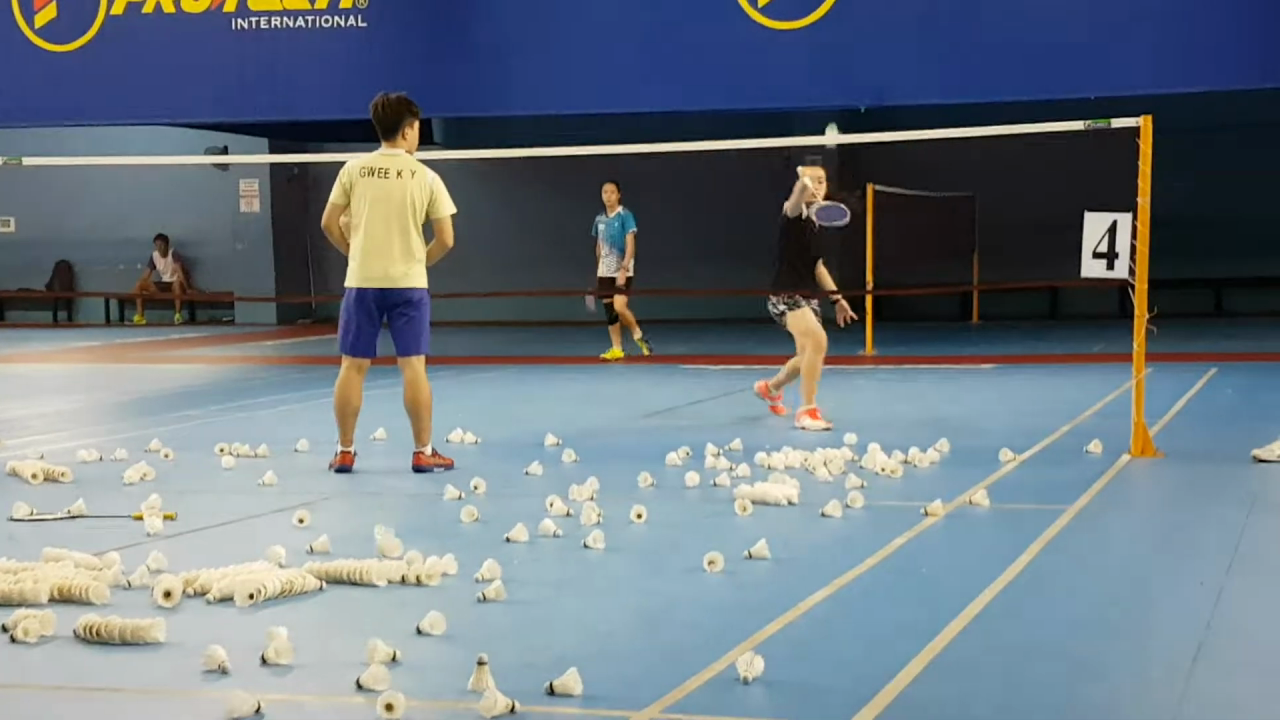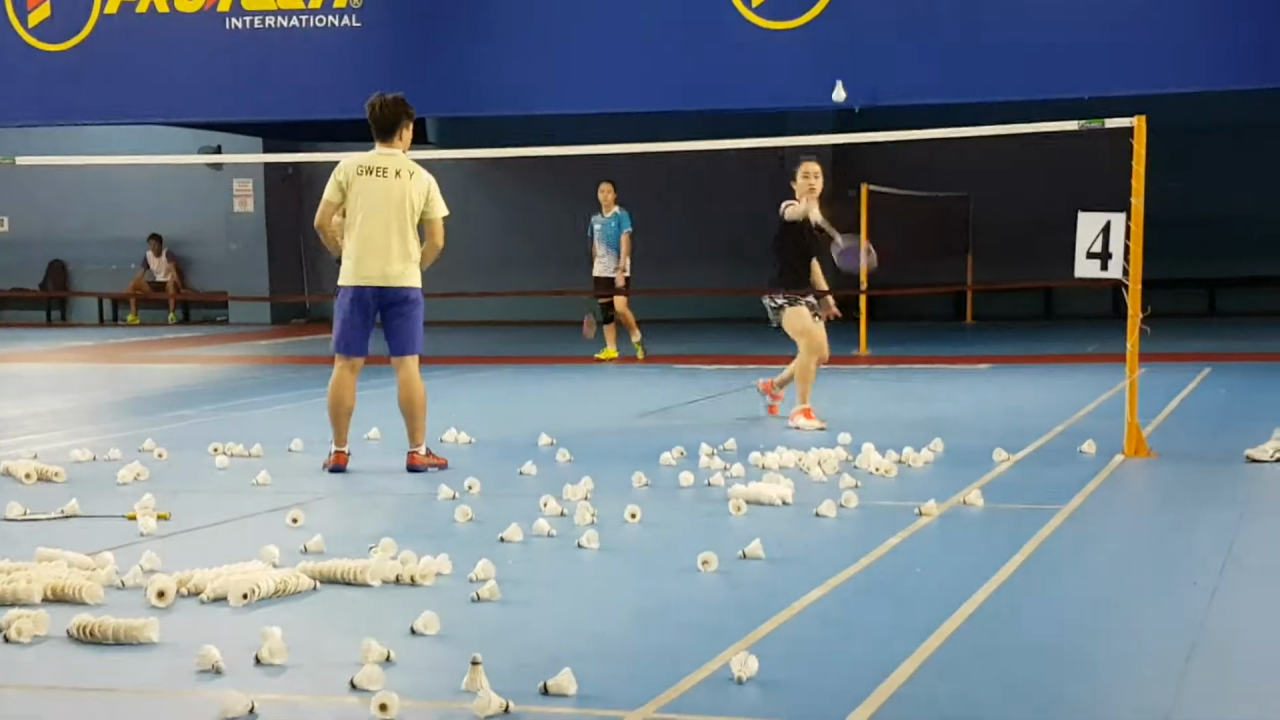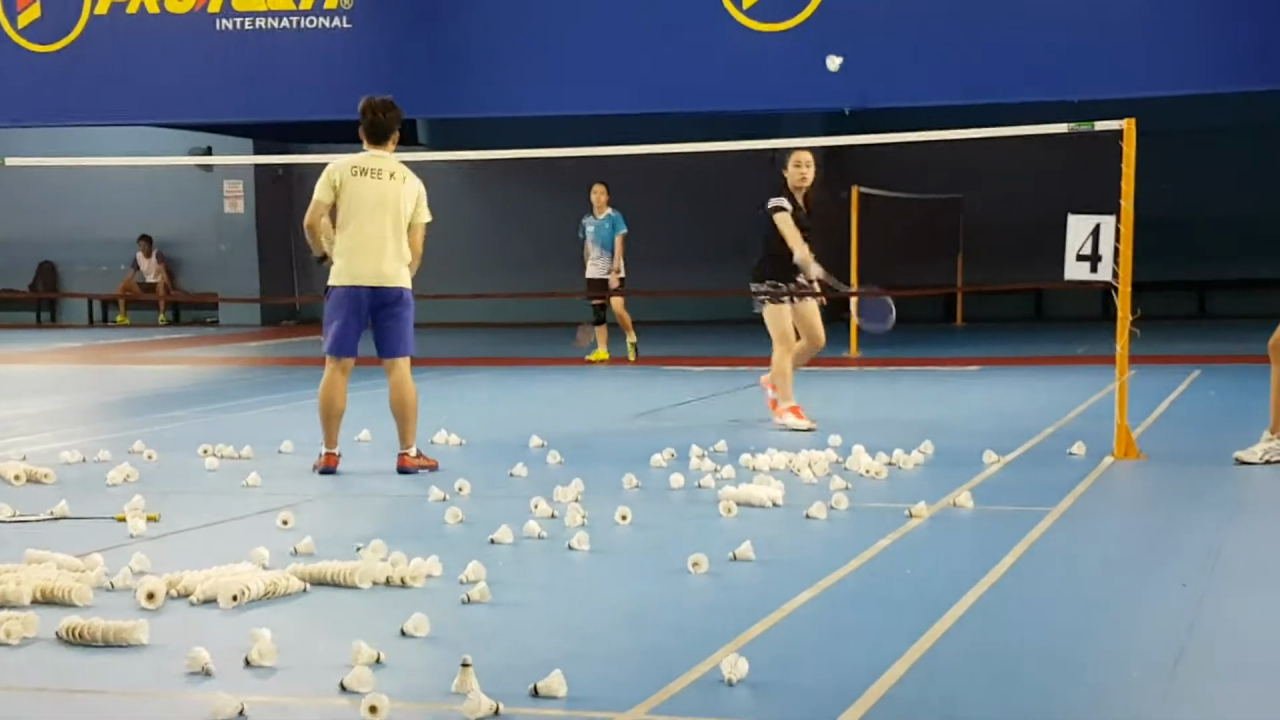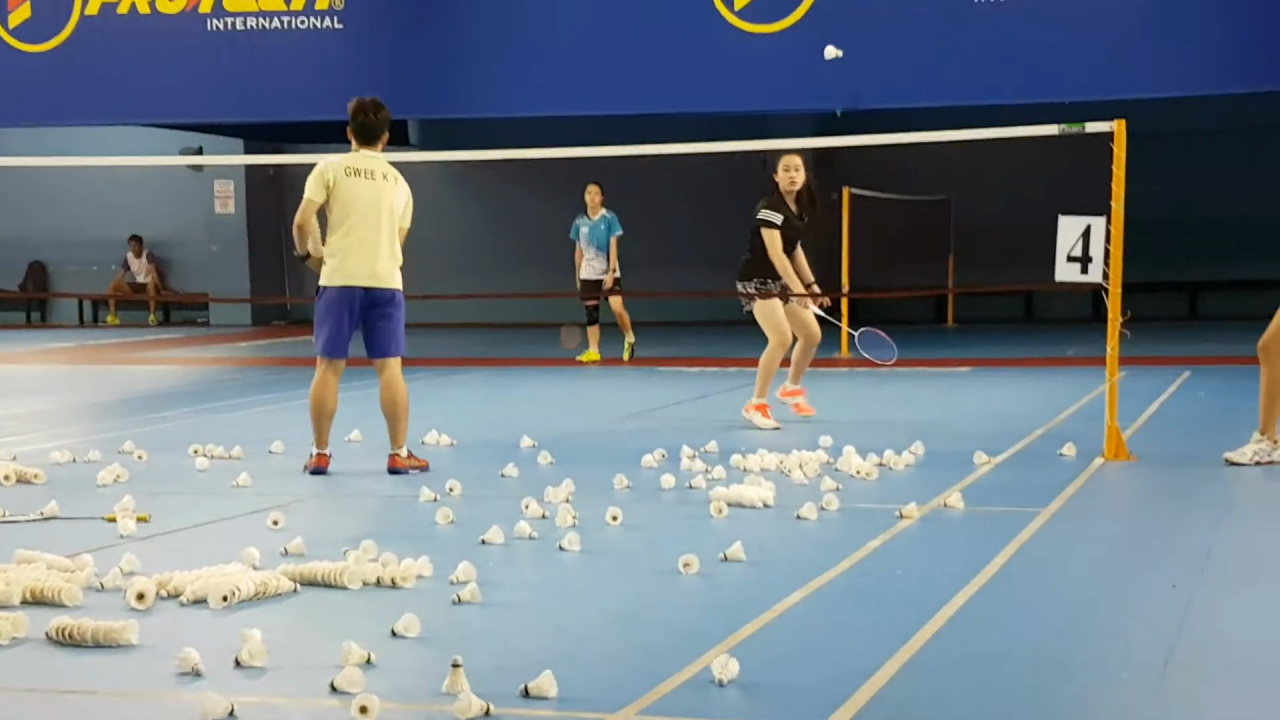
dt=0.1s
person 1, frame 1
left shoulder: (353, 170)
right shoulder: (426, 178)
left elbow: (329, 223)
right elbow: (445, 240)
left hip: (362, 282)
right hip: (408, 283)
left knee: (353, 366)
right knee: (413, 366)
left ankle: (344, 451)
right ankle: (423, 452)
person 1, frame 2
left shoulder: (348, 168)
right shoulder: (421, 178)
left elbow: (322, 222)
right elbow: (436, 241)
left hip: (356, 281)
right hip: (403, 283)
left knee: (347, 365)
right knee: (407, 366)
left ankle: (338, 451)
right ankle: (417, 452)
person 1, frame 3
left shoulder: (340, 169)
right shoulder: (411, 181)
left elbow: (312, 222)
right elbow: (416, 247)
left wrist: (324, 252)
left hip: (348, 281)
right hip: (395, 282)
left knee: (337, 366)
right knee: (398, 368)
left ankle: (329, 453)
right ankle: (408, 453)
person 1, frame 4
left shoulder: (330, 169)
right shoulder: (399, 182)
left elbow: (302, 221)
left wrist: (307, 252)
left hip: (339, 281)
right hip: (386, 283)
left knee: (329, 367)
right knee: (389, 368)
left ankle: (320, 453)
right ankle: (399, 454)
person 2, frame 1
right shoulder: (794, 210)
right elbow: (794, 202)
left wrist: (838, 299)
right wrist: (802, 186)
left hip: (808, 294)
right hip: (786, 294)
left knee: (808, 355)
right knee: (817, 343)
left ankle: (770, 387)
right ankle: (807, 411)
person 2, frame 2
left shoulder: (817, 220)
right shoulder: (792, 207)
right elbow: (793, 214)
left wrist: (825, 295)
right wrist: (806, 209)
left hip: (804, 292)
right hip: (783, 292)
left knee: (819, 355)
right knee: (813, 343)
left ankle: (772, 386)
right ankle: (801, 411)
person 2, frame 3
left shoulder: (805, 204)
right shoulder: (780, 201)
right elbow: (788, 229)
left wrist: (812, 280)
right wrist: (803, 255)
left hip: (793, 279)
right hip: (769, 280)
left knee: (817, 340)
right knee: (786, 341)
left ankle: (775, 381)
right ankle: (785, 408)
person 2, frame 4
left shoulder: (802, 208)
right shoulder: (770, 208)
right elbow: (774, 253)
left wrist: (811, 284)
right wrist: (796, 288)
left hip: (781, 281)
right hip: (756, 280)
left knee: (812, 335)
right knee: (782, 338)
left ankle: (791, 388)
right ankle: (757, 405)
